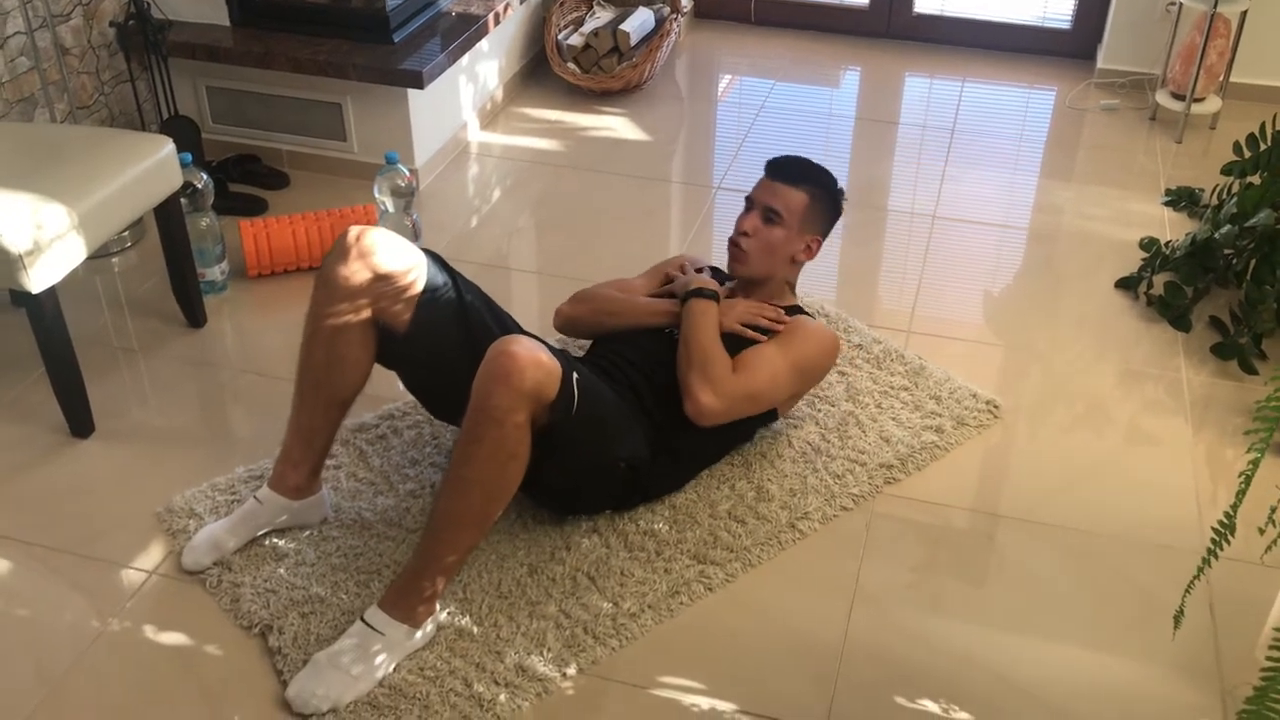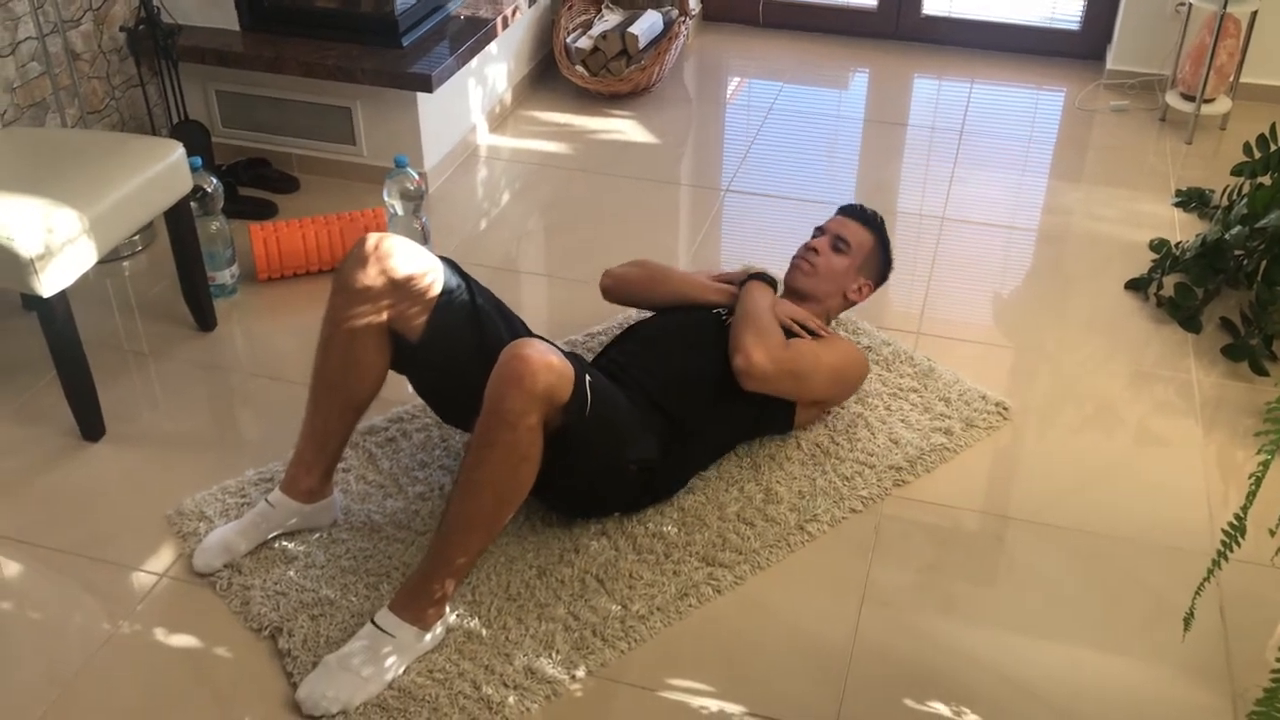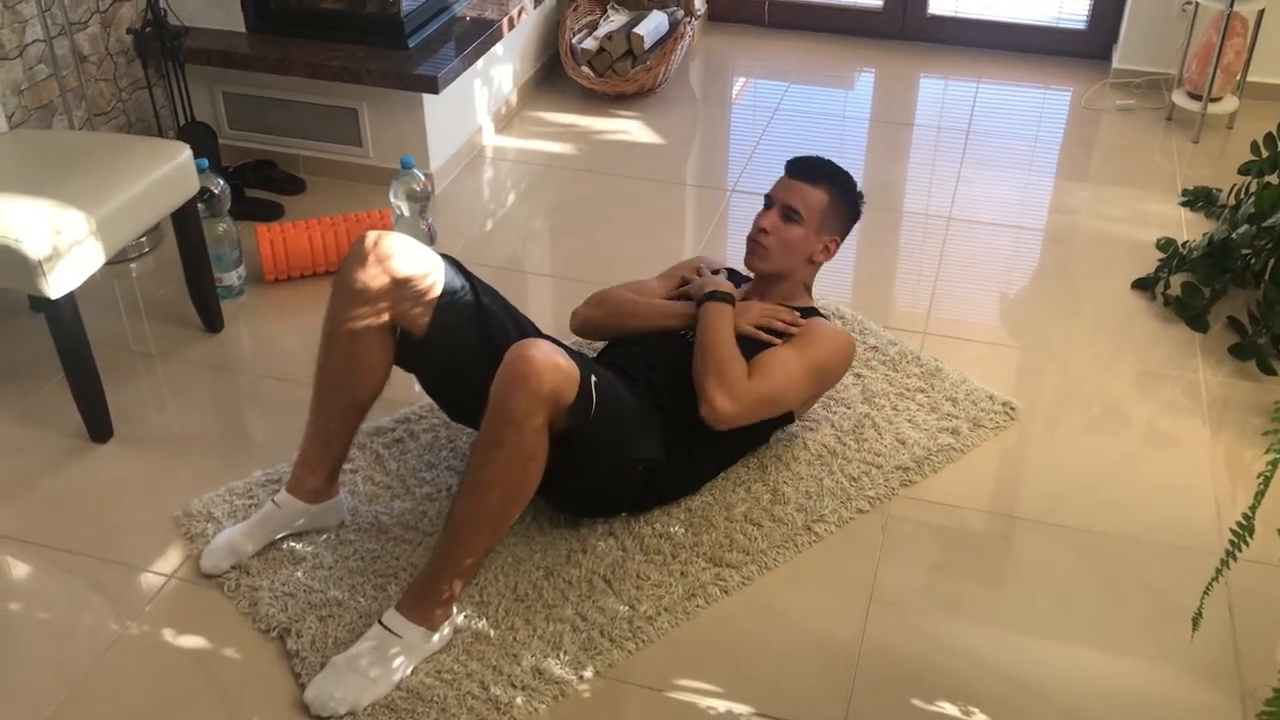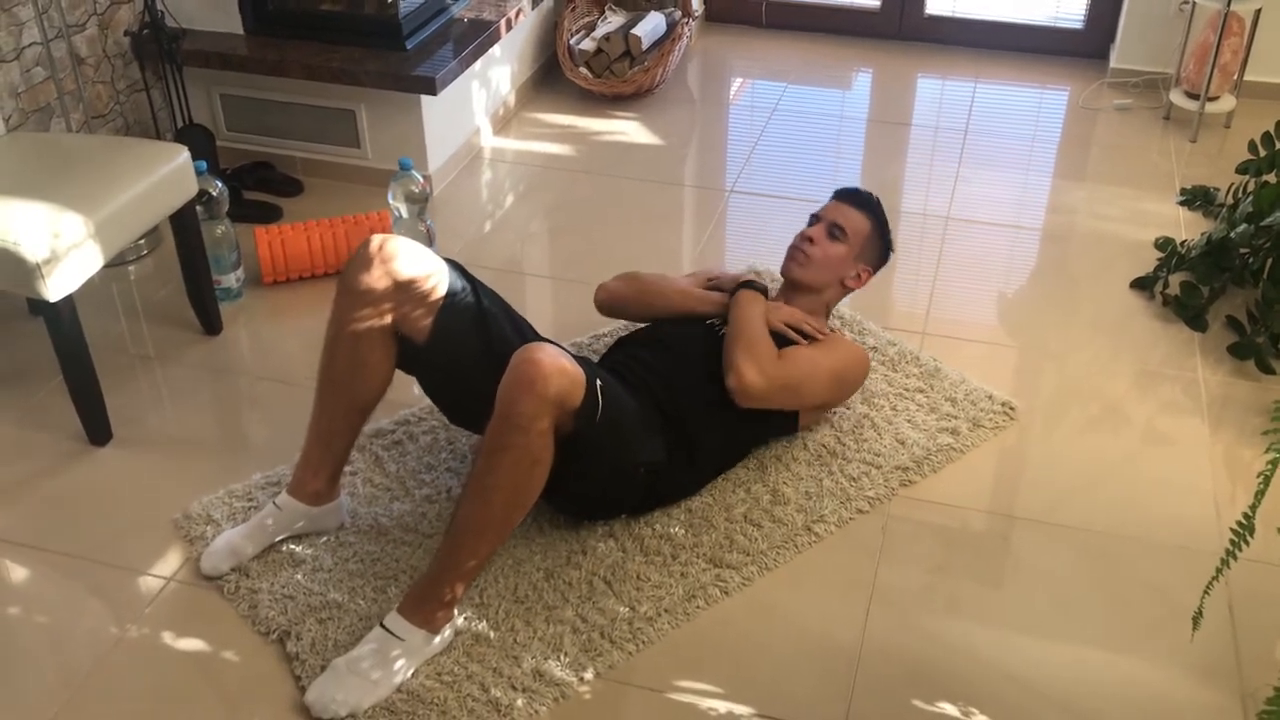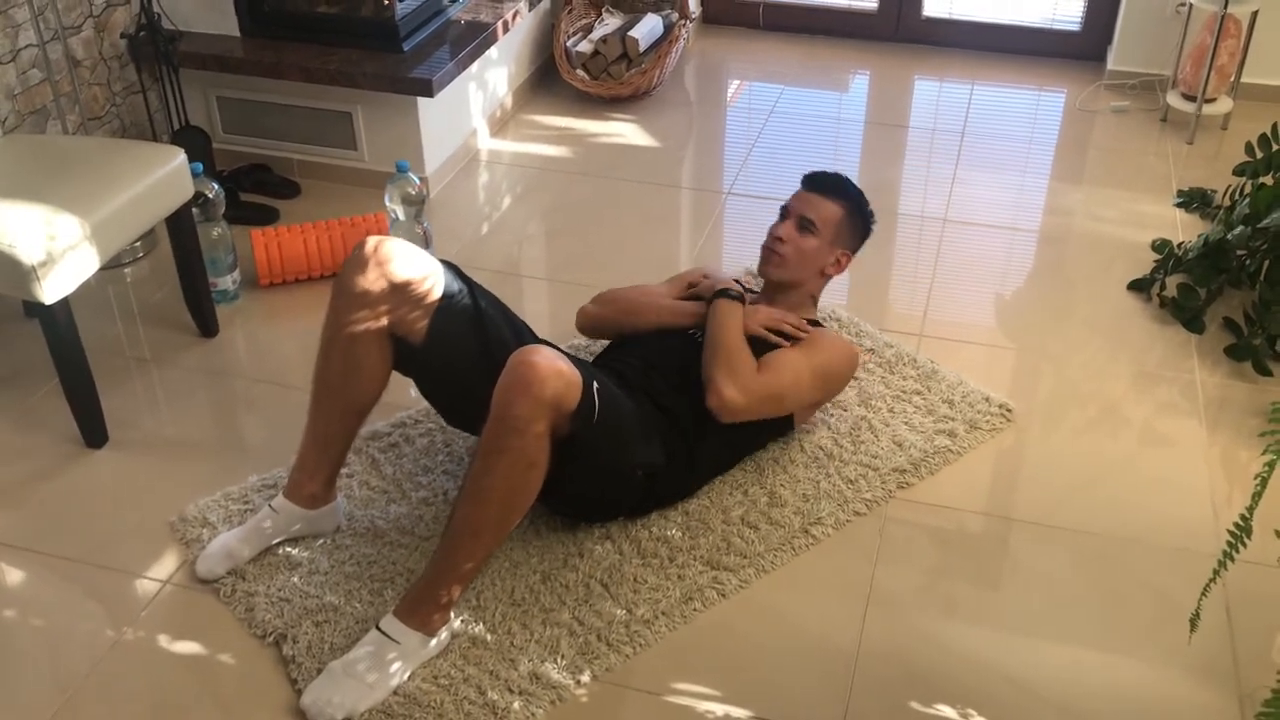
dt=0.5s
person 1, frame 1
left shoulder: (807, 339)
right shoulder: (699, 272)
left elbow: (706, 400)
right elbow: (571, 313)
left wrist: (698, 300)
right wrist: (685, 305)
left hip: (616, 451)
right hip: (546, 401)
left knee: (518, 364)
right knee: (364, 256)
left ankle: (408, 607)
right ankle: (293, 488)
person 1, frame 2
left shoulder: (837, 359)
right shoulder: (731, 290)
left elbow: (753, 362)
right elbow: (618, 280)
left wrist: (756, 287)
right wrist: (737, 290)
left hip: (628, 449)
right hip: (570, 401)
left knee: (529, 365)
right knee: (381, 261)
left ankle: (418, 612)
right ankle: (305, 491)
person 1, frame 3
left shoulder: (823, 341)
right shoulder: (712, 273)
left elbow: (722, 404)
right elbow: (588, 316)
left wrist: (715, 304)
right wrist: (702, 305)
left hip: (634, 453)
right hip: (563, 400)
left knee: (535, 367)
right knee: (382, 258)
left ankle: (425, 612)
right ankle: (311, 493)
person 1, frame 4
left shoulder: (838, 357)
right shoulder: (731, 287)
left elbow: (748, 381)
right elbow: (612, 295)
left wrist: (745, 295)
right wrist: (730, 299)
left hip: (635, 454)
right hip: (566, 405)
left knee: (542, 370)
right knee: (385, 264)
left ankle: (427, 614)
right ankle: (312, 494)
person 1, frame 5
left shoulder: (826, 351)
right shoulder: (718, 282)
left elbow: (729, 396)
right elbow: (593, 315)
left wrist: (725, 303)
right wrist: (709, 306)
left hip: (635, 457)
right hip: (560, 408)
left knee: (537, 373)
right knee: (382, 265)
left ankle: (423, 617)
right ankle: (308, 498)
